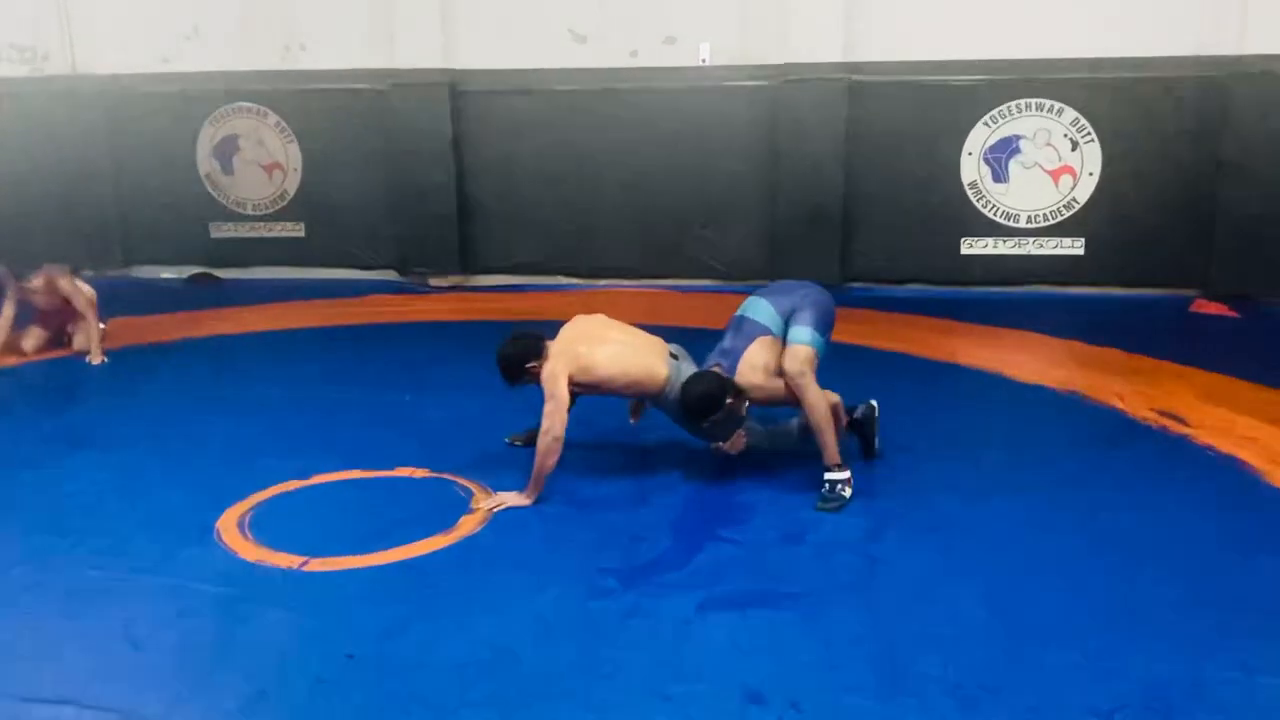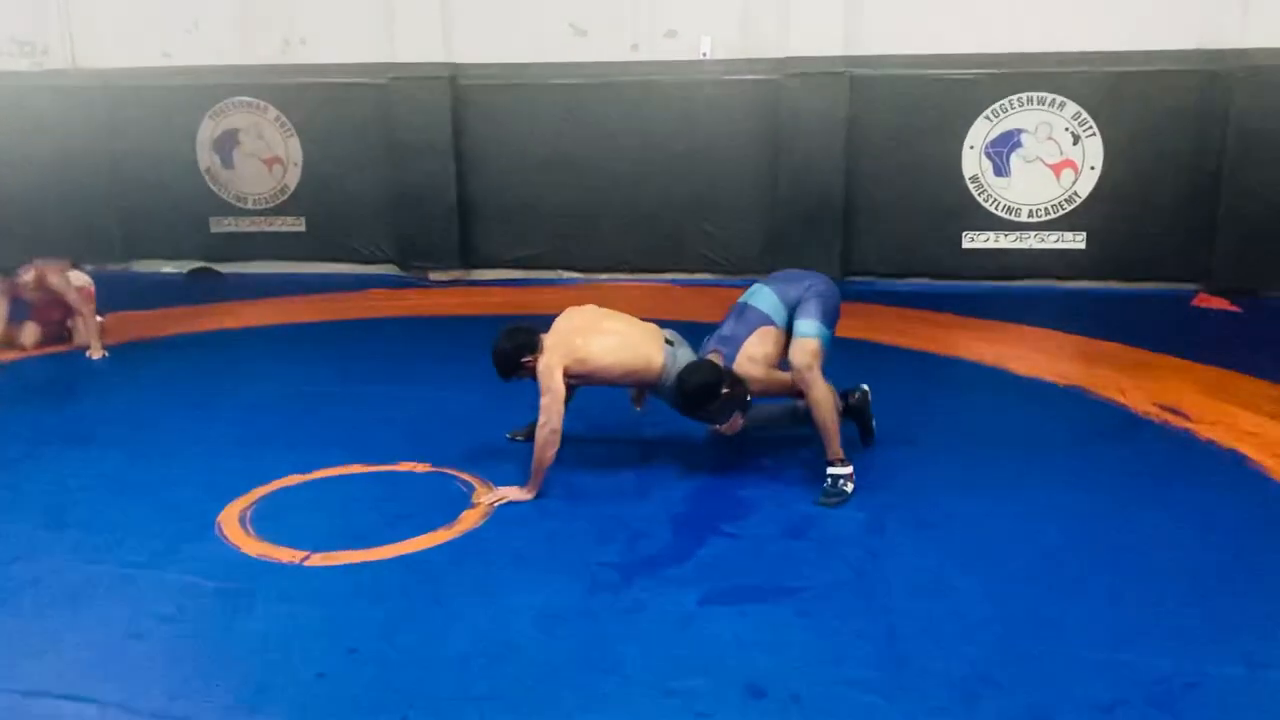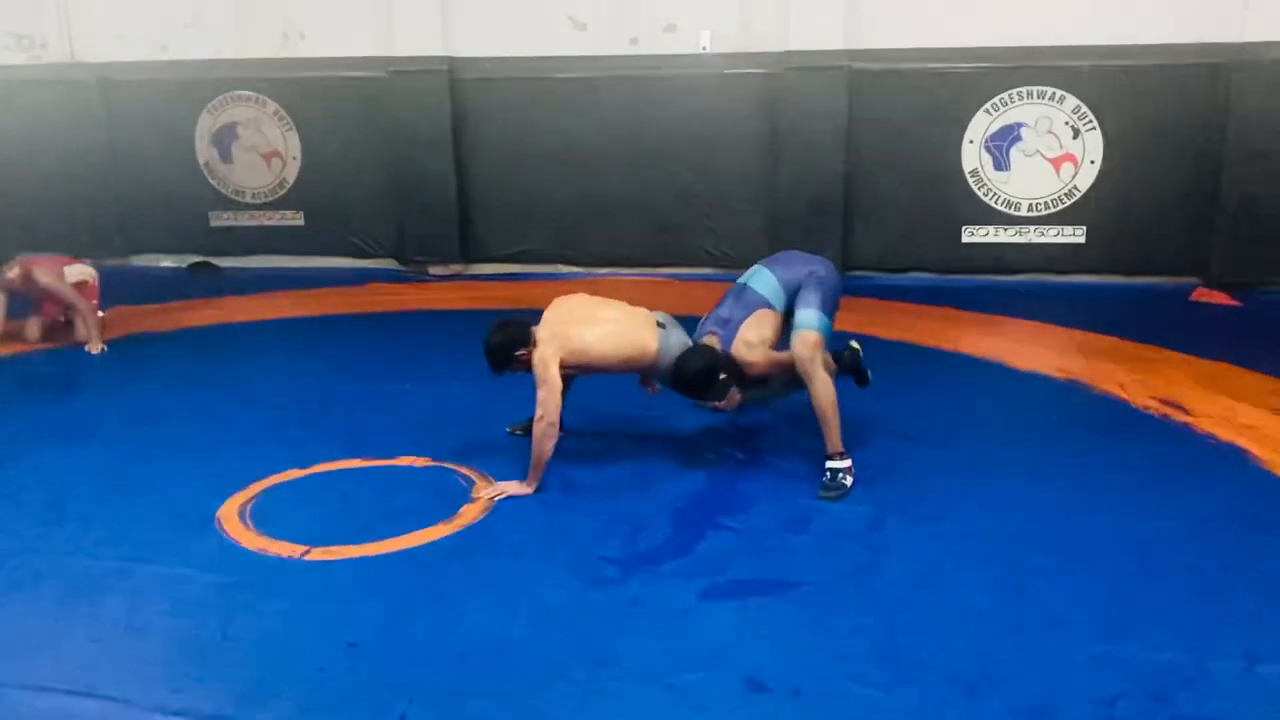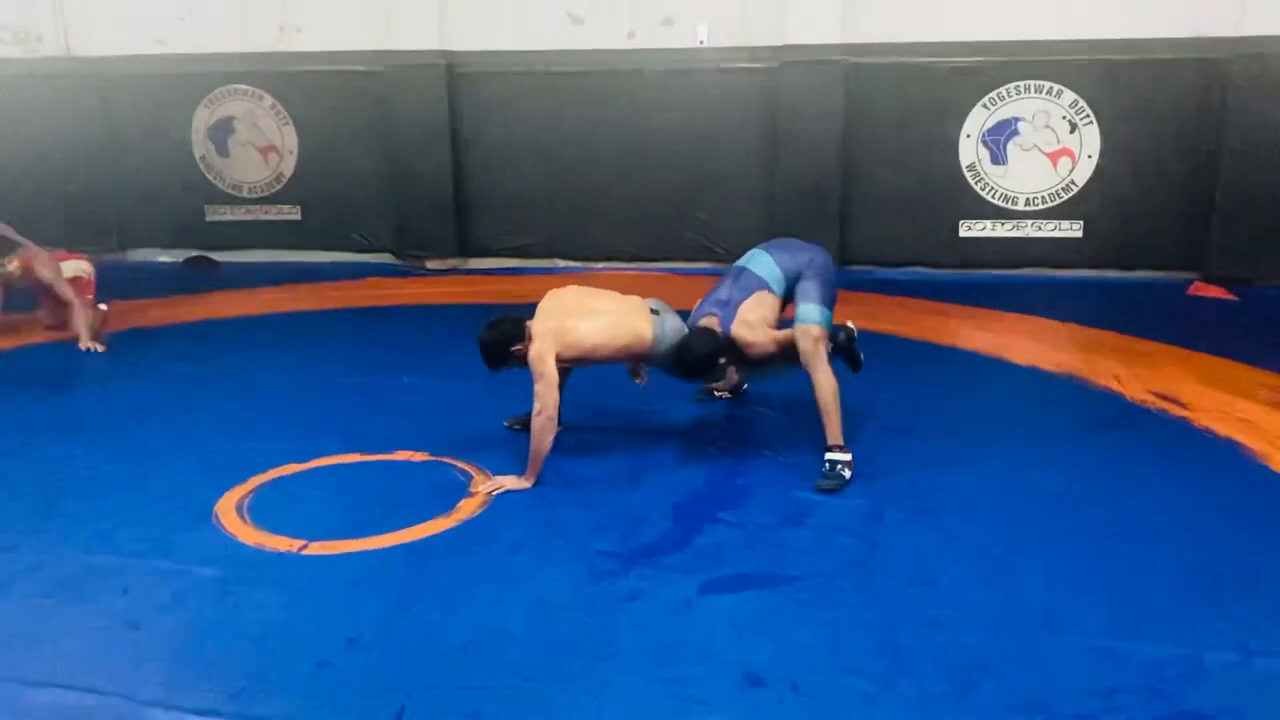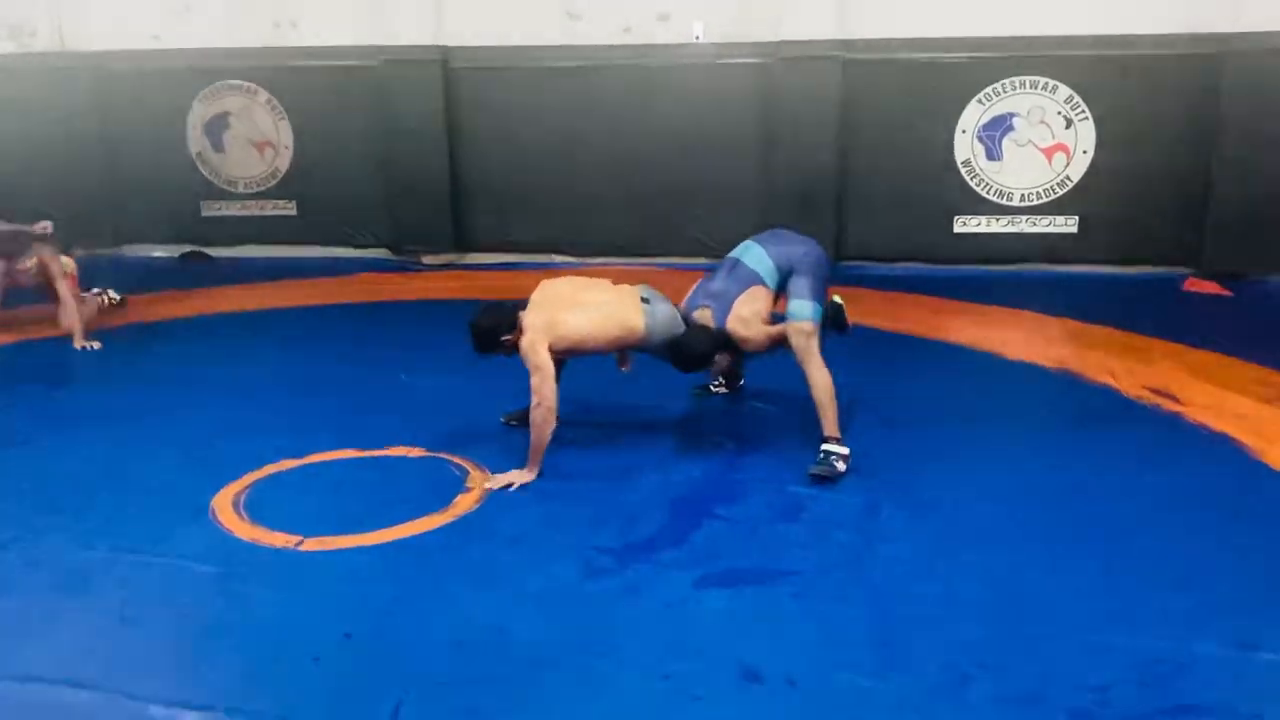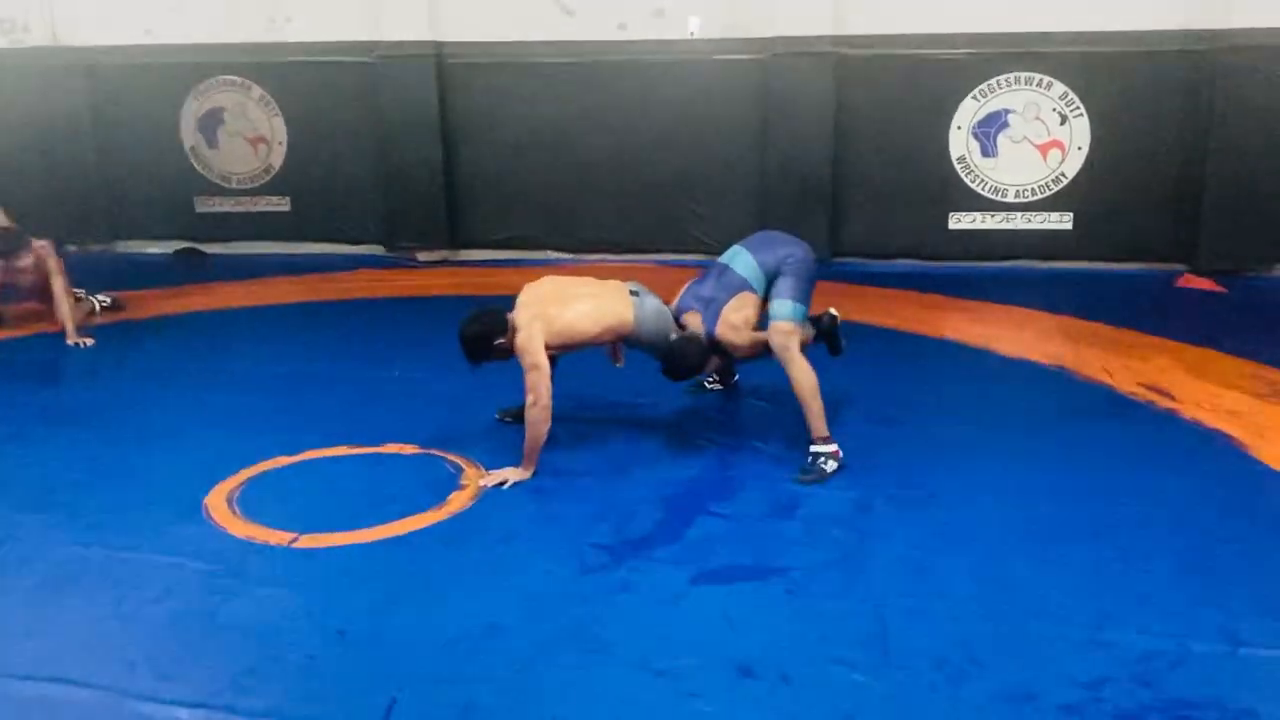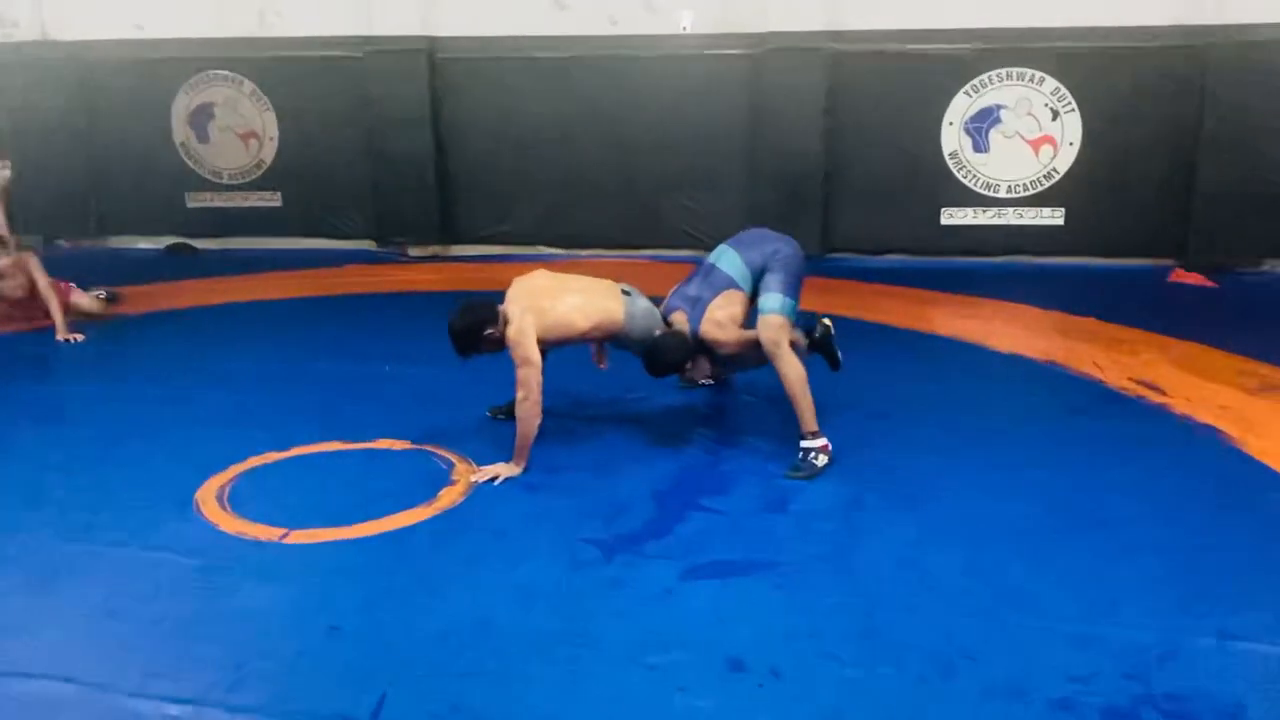
dt=0.2s
person 1, frame 1
left shoulder: (554, 368)
right shoulder: (577, 326)
left elbow: (554, 435)
left wrist: (529, 494)
left hip: (677, 389)
right hip: (672, 354)
left knee: (751, 438)
person 1, frame 2
left shoulder: (550, 362)
right shoulder: (570, 317)
left elbow: (550, 428)
left wrist: (529, 490)
left hip: (673, 371)
right hip: (666, 339)
person 1, frame 3
left shoulder: (545, 354)
right shoulder: (561, 307)
left elbow: (547, 421)
left wrist: (529, 484)
left hip: (668, 353)
right hip: (660, 323)
person 1, frame 4
left shoulder: (540, 349)
right shoulder: (554, 298)
left elbow: (544, 415)
left wrist: (527, 479)
left hip: (662, 337)
right hip: (652, 309)
person 1, frame 5
left shoulder: (532, 341)
right shoulder: (544, 290)
left elbow: (544, 406)
right elbow: (607, 284)
left wrist: (530, 471)
left hip: (655, 327)
right hip: (642, 296)
person 1, frame 6
left shoulder: (527, 339)
right shoulder: (531, 292)
left elbow: (538, 405)
left wrist: (524, 469)
left hip: (644, 324)
right hip: (629, 293)
person 1, frame 7
left shoulder: (520, 332)
right shoulder: (520, 286)
left elbow: (529, 397)
left wrist: (518, 463)
left hip: (634, 324)
right hip: (622, 295)
person 2, frame 1
left shoulder: (754, 384)
right shoulder: (709, 376)
left elbow: (830, 400)
left hip: (808, 300)
right hip: (772, 298)
left knee: (797, 373)
left ankle: (837, 472)
person 2, frame 2
left shoulder: (751, 373)
right shoulder: (706, 363)
left hip: (813, 290)
right hip: (780, 286)
left knee: (803, 366)
left ankle: (839, 466)
person 2, frame 3
left shoulder: (750, 358)
right shoulder: (702, 343)
left elbow: (804, 360)
right wrist: (738, 388)
left hip: (814, 275)
right hip: (780, 268)
left knee: (807, 357)
left ankle: (839, 460)
person 2, frame 4
left shoulder: (751, 340)
right shoulder: (697, 323)
left elbow: (800, 339)
left hip: (809, 263)
right hip: (775, 256)
left knee: (811, 353)
left ankle: (838, 453)
person 2, frame 5
left shoulder: (745, 334)
right shoulder: (687, 310)
left elbow: (793, 333)
left hip: (802, 255)
right hip: (766, 246)
left knee: (804, 346)
left ankle: (835, 445)
right ankle: (731, 378)
person 2, frame 6
left shoulder: (732, 338)
right shoulder: (678, 311)
left elbow: (778, 344)
left hip: (791, 257)
right hip: (760, 246)
left knee: (783, 345)
left ankle: (825, 445)
right ankle: (726, 375)
person 2, frame 7
left shoulder: (720, 337)
right shoulder: (667, 312)
left elbow: (767, 340)
left hip: (779, 254)
right hip: (749, 244)
left knee: (774, 339)
left ankle: (815, 441)
